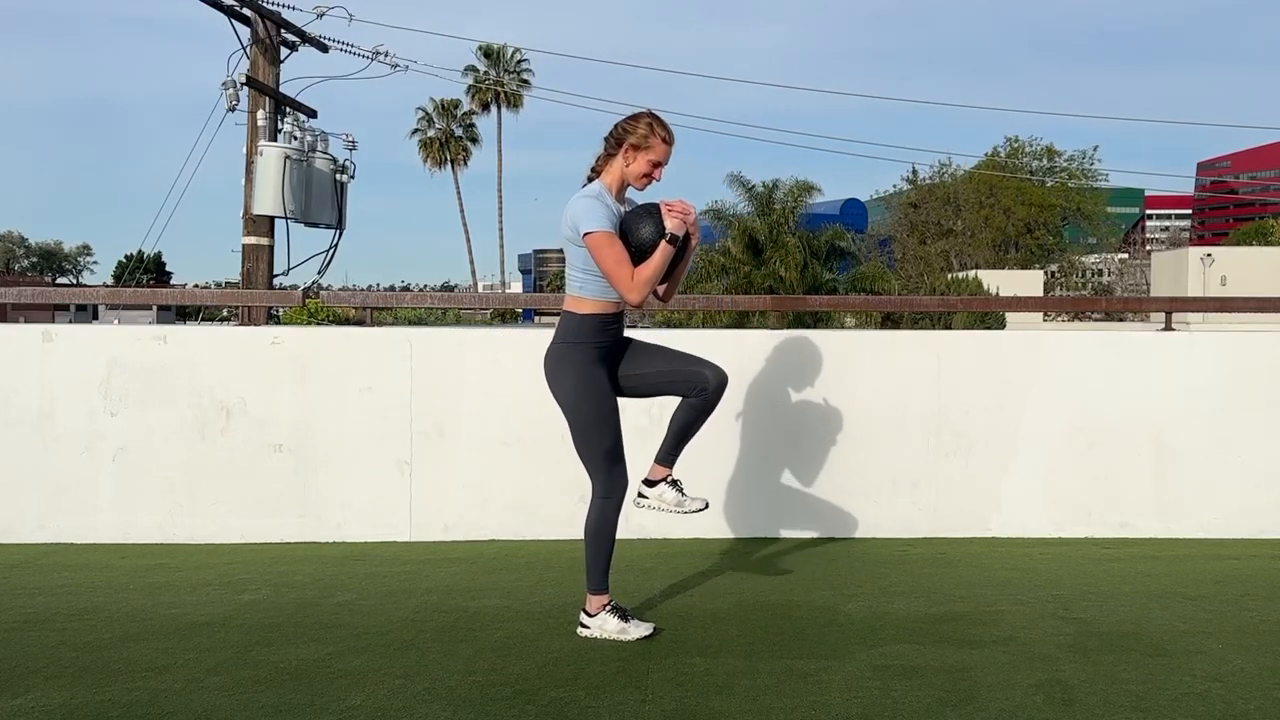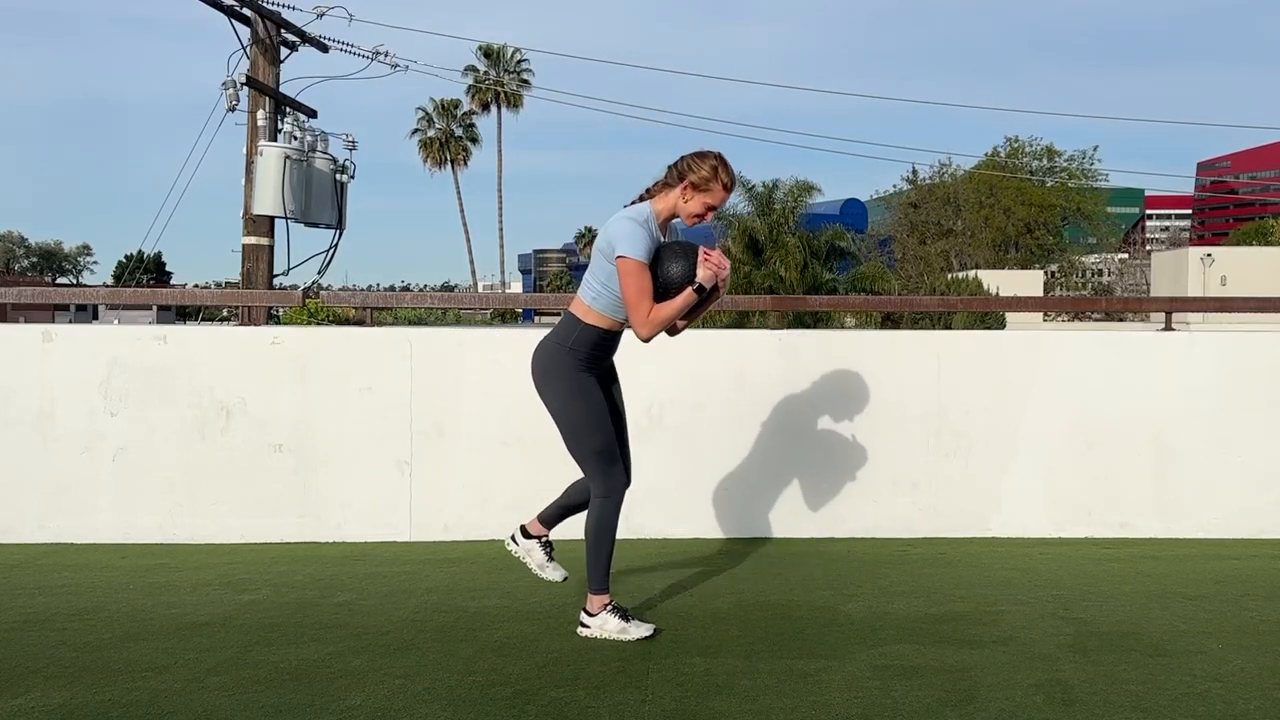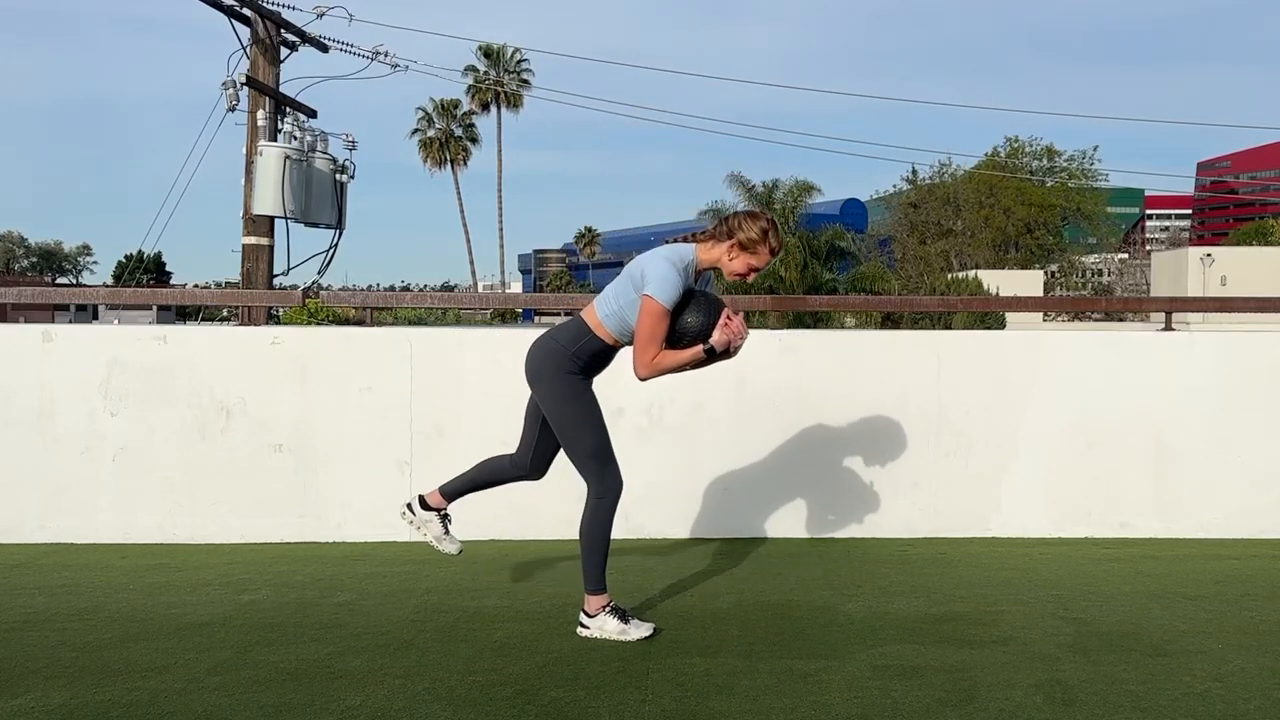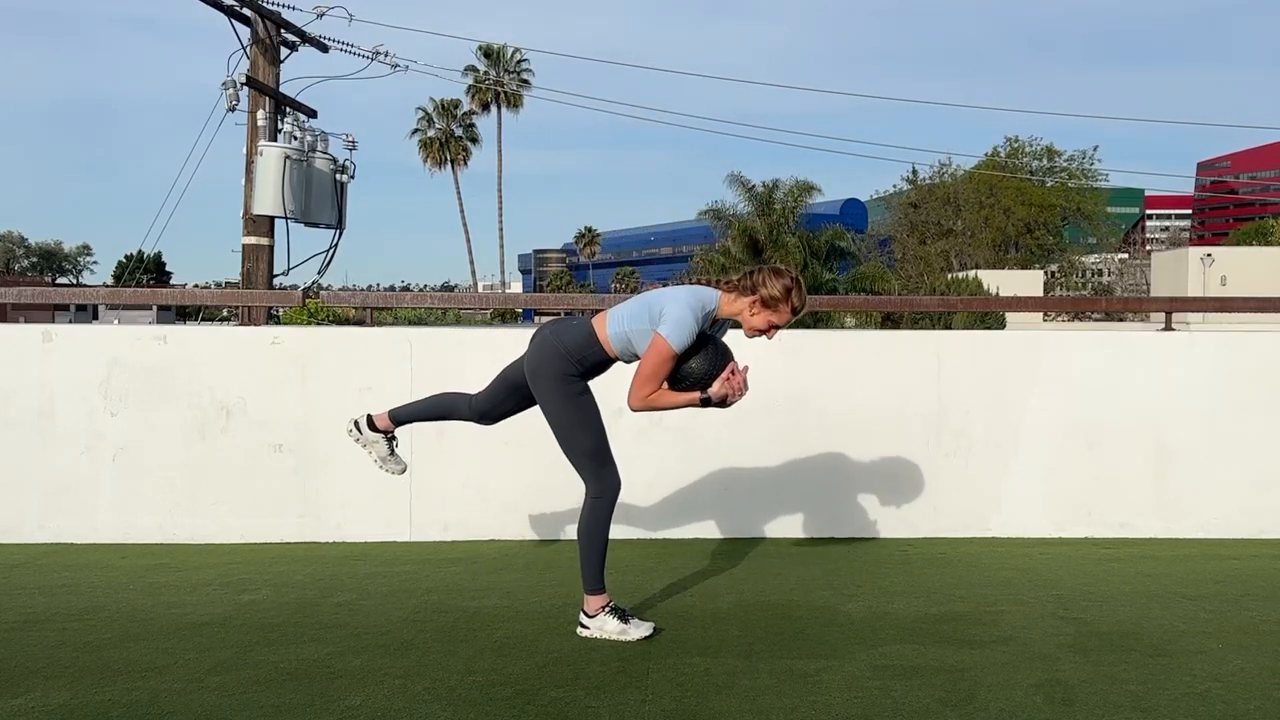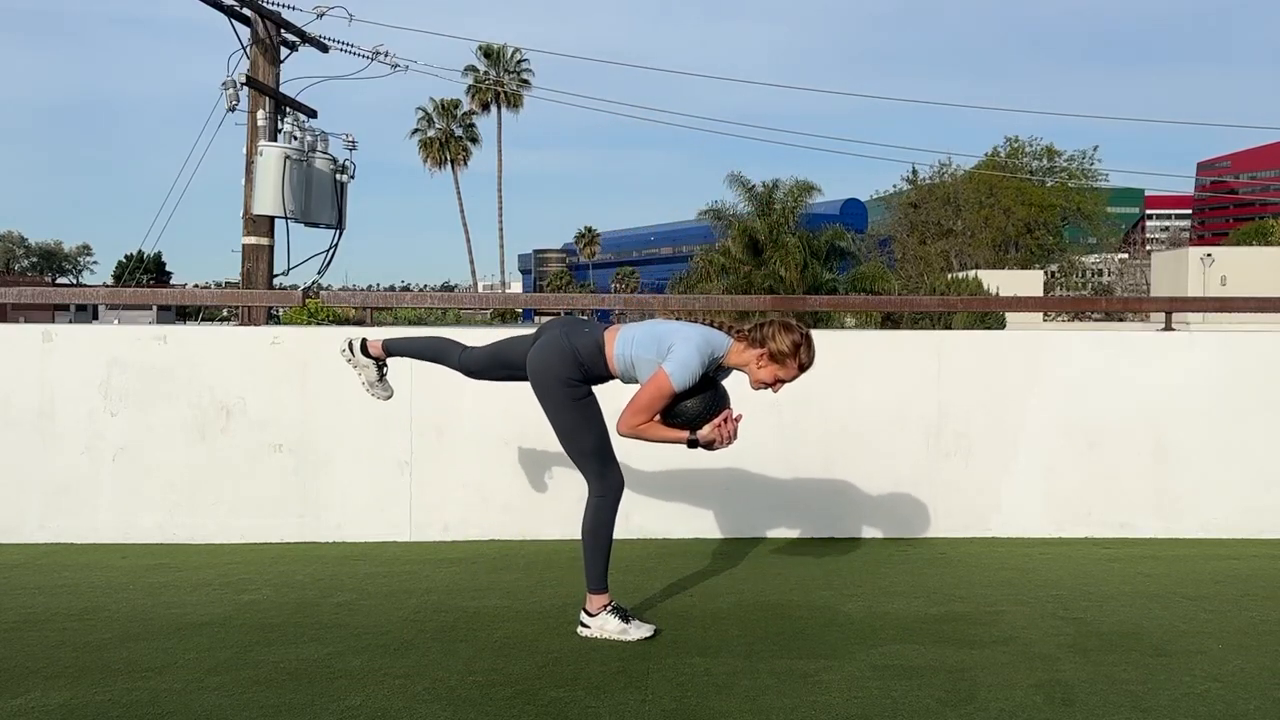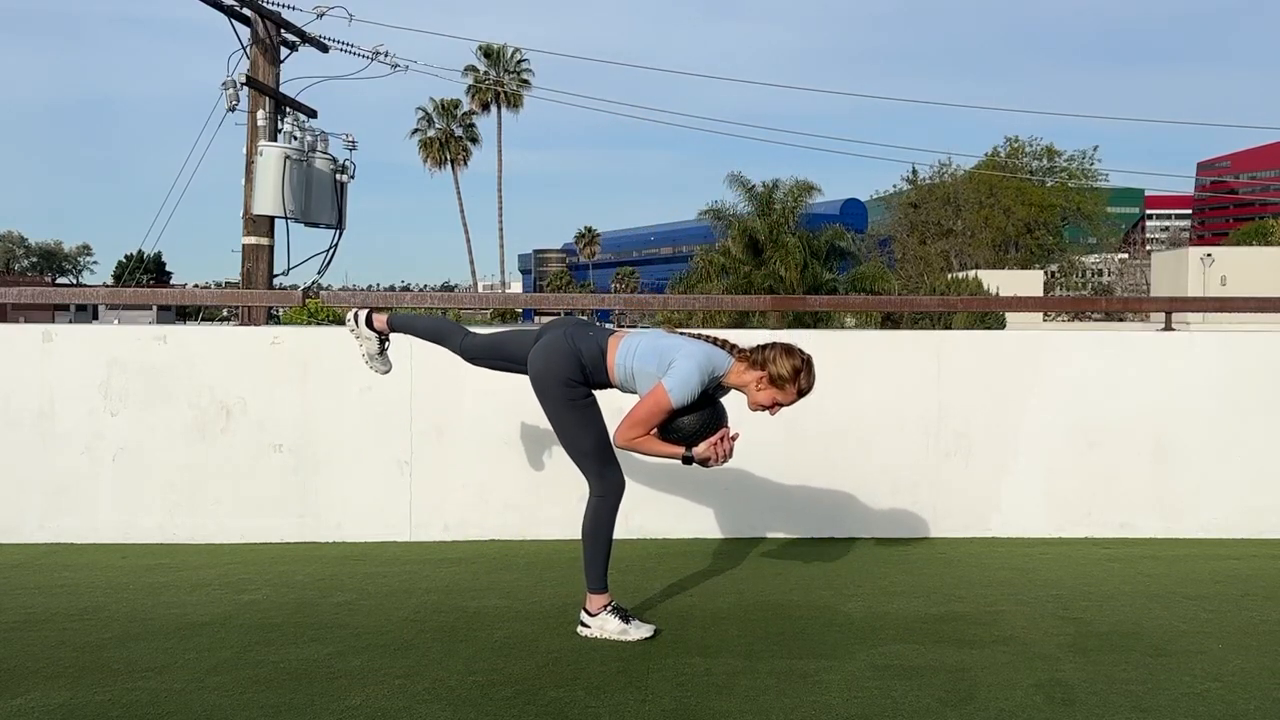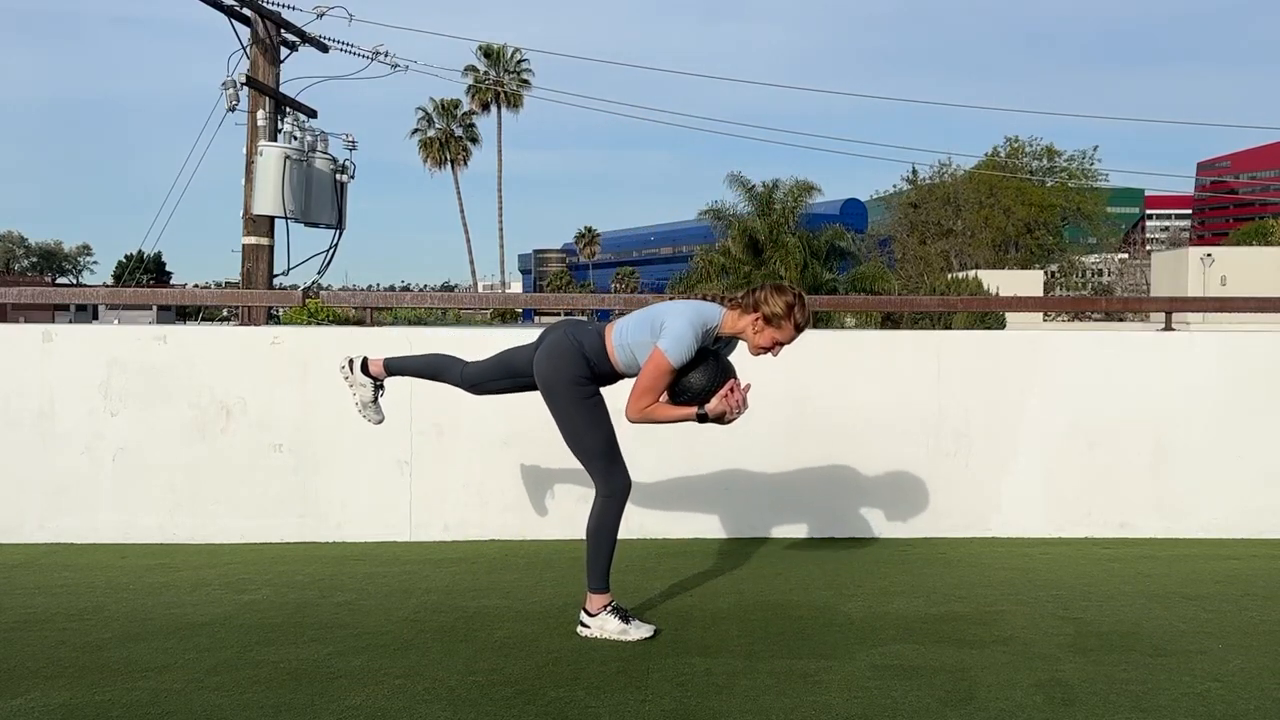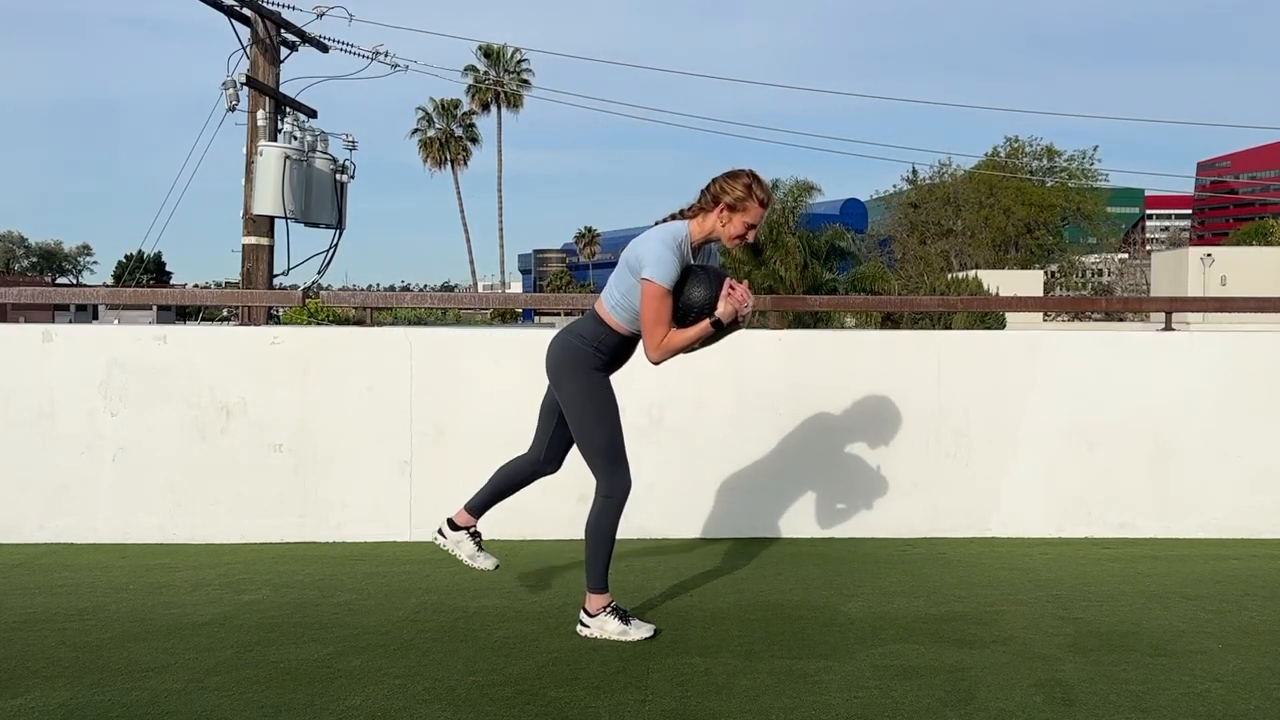
dt=0.3s
person 1, frame 1
left shoulder: (627, 208)
right shoulder: (590, 207)
left elbow: (663, 292)
right elbow: (633, 291)
left wrist: (686, 242)
right wrist: (670, 236)
left hip: (613, 348)
right hip: (578, 355)
left knee: (709, 380)
right knee: (610, 483)
left ankle: (658, 480)
right ankle: (596, 611)
person 1, frame 2
left shoulder: (668, 231)
right shoulder: (634, 229)
left elbow: (672, 323)
right elbow: (646, 326)
left wrist: (711, 288)
right wrist: (701, 286)
left hip: (593, 361)
right hip: (566, 362)
left knee: (607, 477)
right knee: (610, 481)
left ankle: (534, 534)
right ankle: (596, 611)
person 1, frame 3
left shoulder: (701, 274)
right shoulder: (668, 270)
left elbow: (668, 356)
right elbow: (646, 366)
left wrist: (723, 347)
right wrist: (711, 347)
left hip: (568, 361)
right hip: (561, 366)
left knee: (529, 464)
right knee: (606, 484)
left ankle: (431, 504)
right ankle: (595, 612)
person 1, frame 4
left shoulder: (716, 314)
right shoulder: (689, 315)
right elbow: (641, 398)
left wrist: (720, 391)
right wrist: (709, 397)
left hip: (557, 344)
right hip: (559, 364)
left knee: (482, 409)
right knee: (603, 483)
left ankle: (379, 426)
right ankle: (594, 612)
person 1, frame 5
left shoulder: (722, 349)
right shoulder: (696, 357)
left elbow: (673, 406)
right elbow: (630, 423)
left wrist: (708, 430)
right wrist: (696, 437)
left hip: (566, 338)
right hip: (561, 367)
left knee: (470, 360)
right knee: (607, 484)
left ankle: (372, 351)
right ankle: (596, 611)
person 1, frame 6
left shoulder: (722, 366)
right shoulder: (695, 374)
left elbow: (666, 420)
right elbow: (626, 435)
left wrist: (705, 444)
right wrist: (692, 456)
left hip: (567, 339)
right hip: (560, 367)
left knee: (471, 346)
right knee: (607, 485)
left ankle: (375, 324)
right ankle: (596, 610)
person 1, frame 7
left shoulder: (719, 324)
right shoulder: (690, 329)
left elbow: (671, 393)
right elbow: (637, 409)
left wrist: (715, 409)
right wrist: (704, 412)
left hip: (567, 342)
right hip: (566, 367)
left knee: (471, 377)
right knee: (614, 484)
left ankle: (372, 371)
right ankle: (596, 610)
person 1, frame 8
left shoulder: (698, 248)
right shoulder: (666, 250)
left elbow: (677, 336)
right elbow: (658, 350)
left wrist: (729, 315)
right wrist: (718, 319)
left hip: (585, 354)
right hip: (582, 358)
left knee: (543, 459)
right knee: (615, 482)
left ankle: (459, 524)
right ankle: (595, 611)
